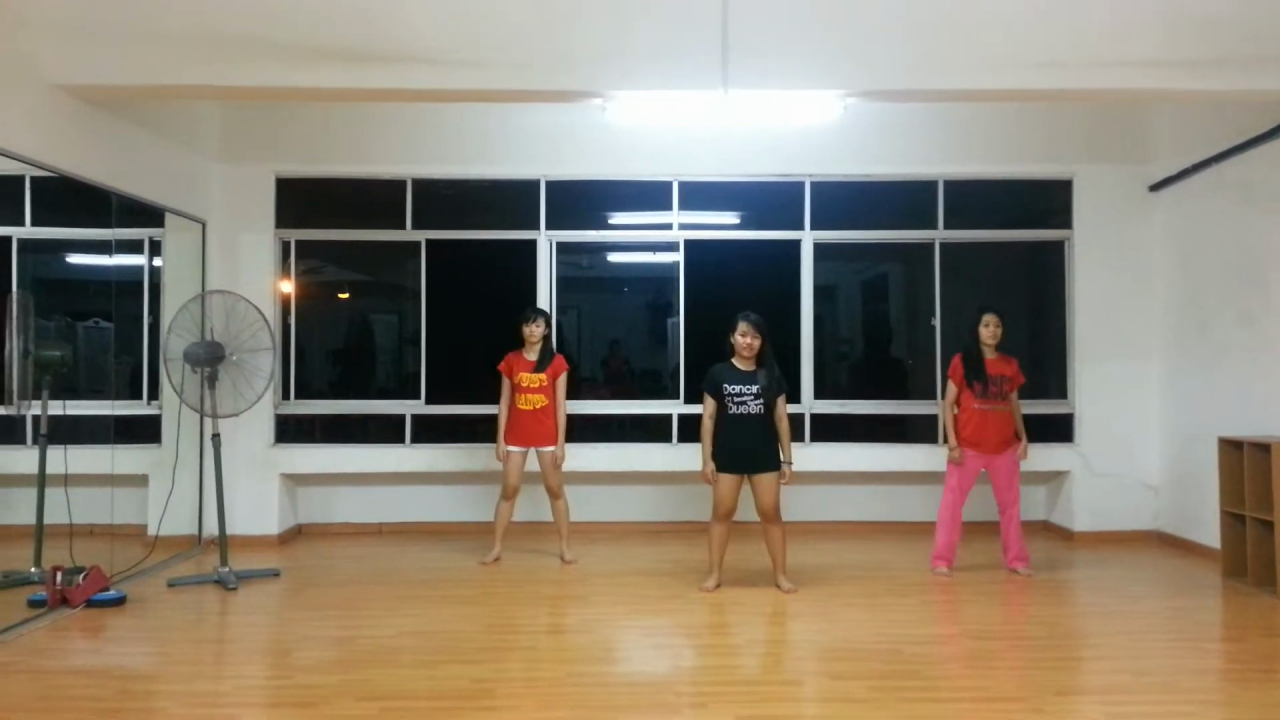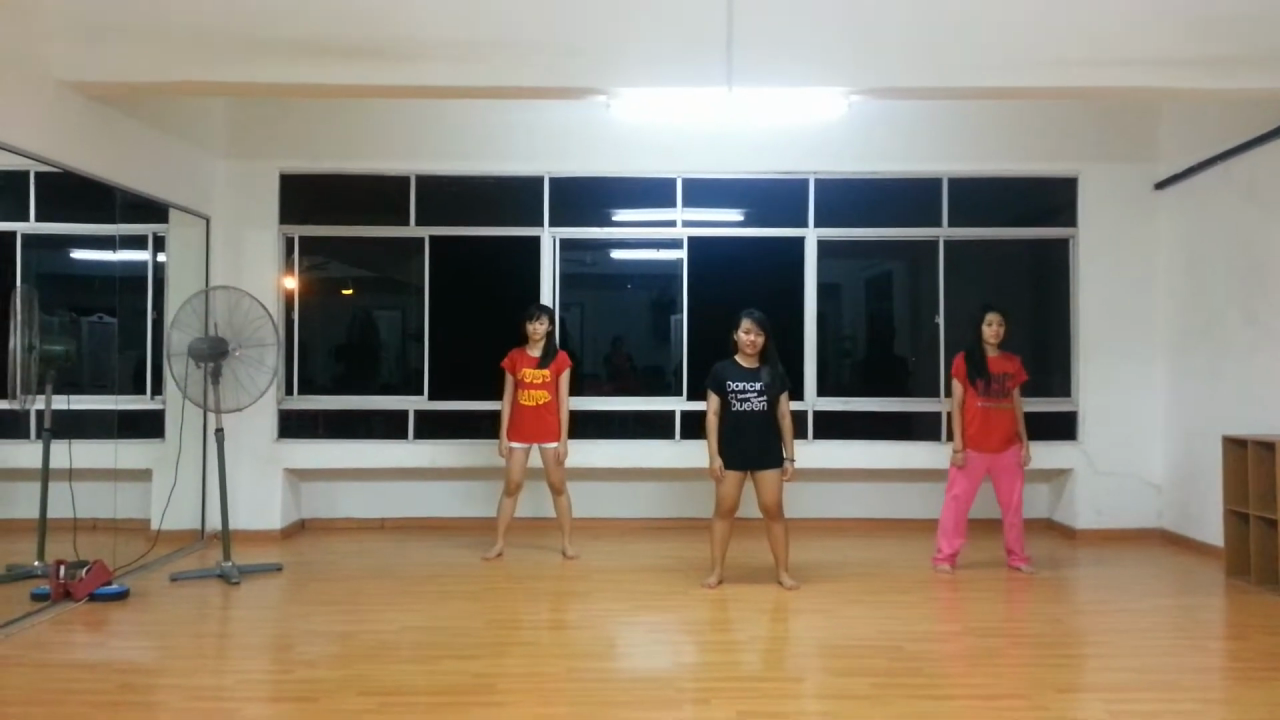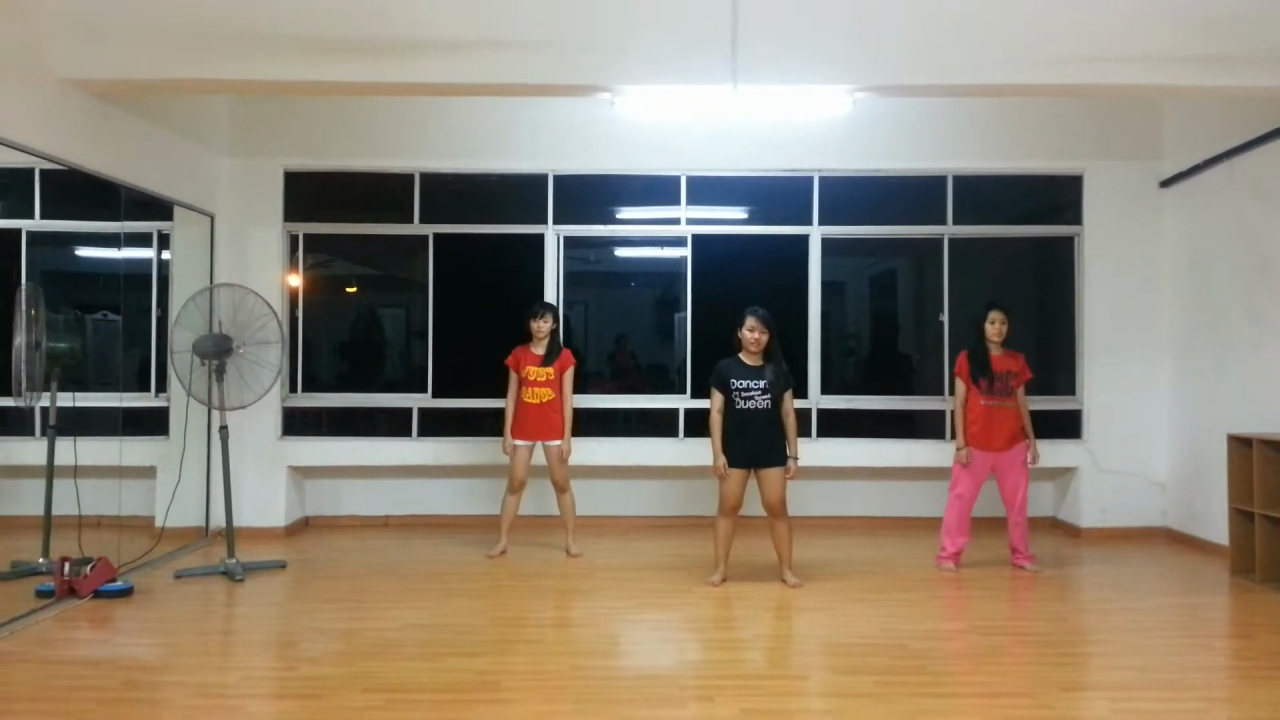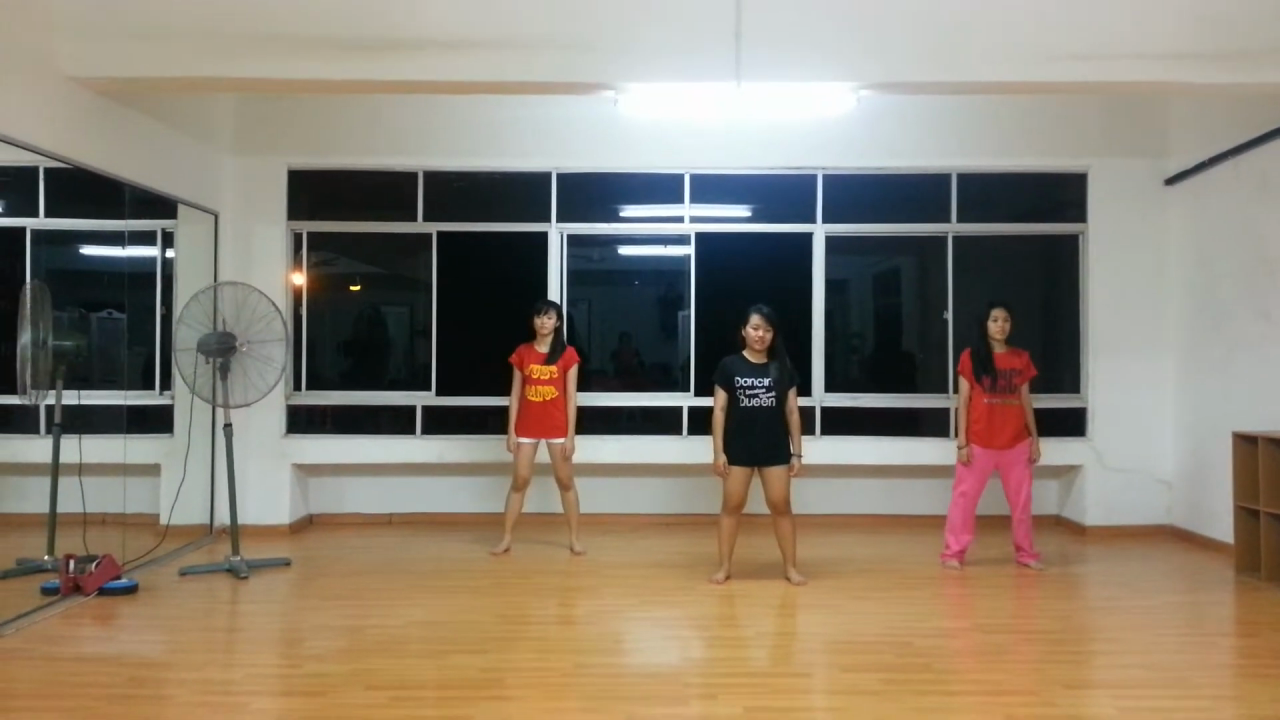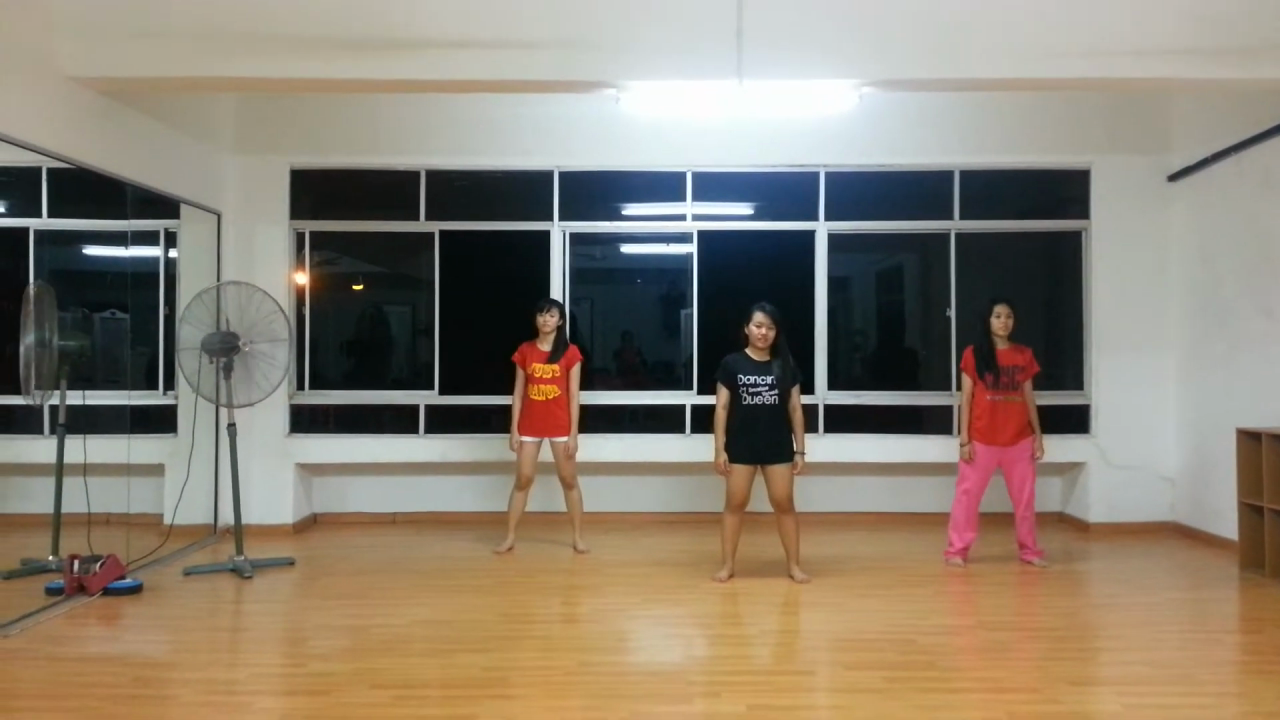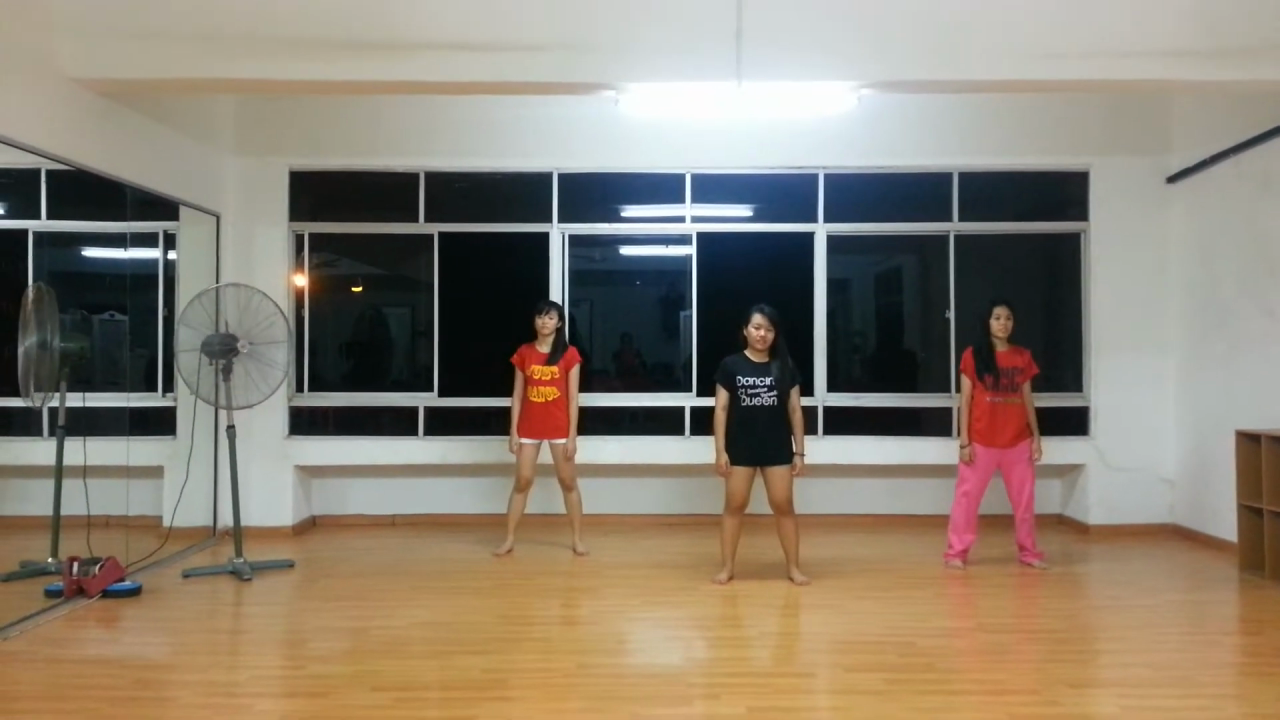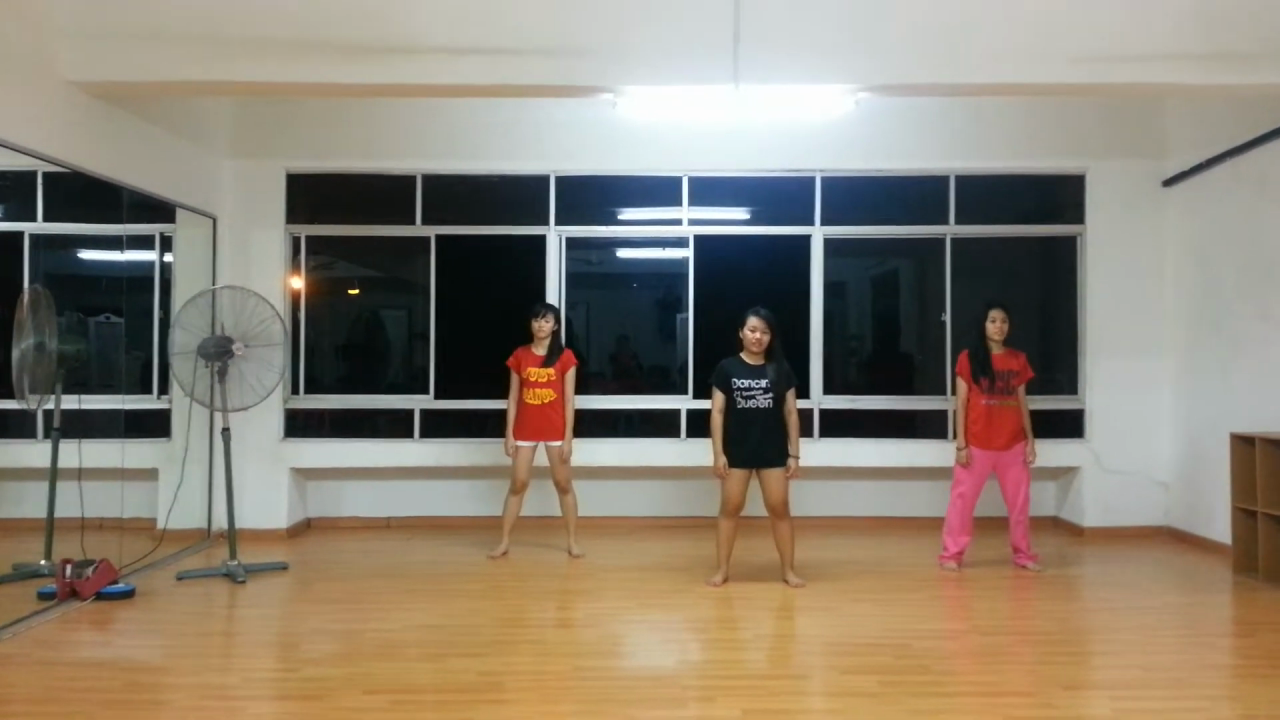
dt=0.2s
person 1, frame 1
left shoulder: (771, 375)
right shoulder: (718, 374)
left elbow: (781, 418)
right elbow: (708, 417)
left wrist: (787, 459)
right wrist: (707, 458)
left hip: (765, 456)
right hip: (727, 457)
left knee: (771, 513)
right knee: (722, 513)
left ankle: (780, 575)
right ankle: (714, 574)
person 1, frame 2
left shoulder: (775, 372)
right shoulder: (721, 371)
left elbow: (784, 415)
right elbow: (713, 414)
left wrist: (789, 456)
right wrist: (714, 455)
left hip: (768, 453)
right hip: (731, 453)
left knee: (773, 510)
right knee: (724, 509)
left ankle: (783, 571)
right ankle: (716, 570)
person 1, frame 3
left shoulder: (778, 370)
right shoulder: (725, 369)
left elbow: (788, 413)
right elbow: (717, 412)
left wrist: (793, 455)
right wrist: (718, 452)
left hip: (771, 451)
right hip: (735, 451)
left knee: (777, 508)
right knee: (728, 507)
left ankle: (786, 570)
right ankle: (720, 568)
person 1, frame 4
left shoulder: (782, 368)
right shoulder: (729, 366)
left elbow: (792, 411)
right elbow: (720, 410)
left wrist: (797, 452)
right wrist: (718, 451)
left hip: (775, 449)
right hip: (738, 449)
left knee: (781, 506)
right knee: (732, 505)
left ankle: (790, 567)
right ankle: (724, 566)
person 1, frame 5
left shoulder: (785, 365)
right shoulder: (732, 364)
left elbow: (795, 409)
right elbow: (722, 407)
left wrist: (800, 450)
right wrist: (719, 448)
left hip: (778, 447)
right hip: (741, 447)
left knee: (784, 504)
right knee: (735, 503)
left ankle: (794, 565)
right ankle: (727, 564)
person 1, frame 6
left shoulder: (785, 366)
right shoulder: (731, 365)
left elbow: (795, 410)
right elbow: (721, 409)
left wrist: (799, 451)
right wrist: (720, 450)
left hip: (778, 449)
right hip: (740, 449)
left knee: (784, 506)
right knee: (735, 506)
left ankle: (793, 567)
right ankle: (727, 567)
person 1, frame 7
left shoulder: (781, 369)
right shoulder: (727, 368)
left elbow: (791, 412)
right elbow: (718, 411)
left wrist: (794, 454)
right wrist: (718, 452)
left hip: (773, 451)
right hip: (737, 451)
left knee: (779, 508)
right knee: (730, 508)
left ankle: (788, 570)
right ankle: (722, 569)
person 2, frame 1
left shoulder: (1010, 365)
right shoulder: (961, 362)
left elbow: (1014, 406)
right elbow: (948, 404)
left wrist: (1023, 439)
right wrist: (952, 442)
left hip: (1004, 448)
right hip: (968, 447)
left knee: (1010, 504)
right knee: (952, 502)
left ankle: (1016, 558)
right ankle: (942, 559)
person 2, frame 2
left shoulder: (1013, 363)
right shoulder: (964, 360)
left elbow: (1017, 405)
right elbow: (957, 405)
left wrist: (1025, 443)
right wrist: (958, 445)
left hip: (1008, 447)
right hip: (973, 447)
left knee: (1013, 504)
right knee: (957, 502)
left ankle: (1017, 556)
right ankle: (945, 557)
person 2, frame 3
left shoulder: (1017, 361)
right shoulder: (967, 359)
left elbow: (1022, 404)
right elbow: (960, 403)
left wrist: (1032, 441)
right wrist: (960, 443)
left hip: (1012, 446)
right hip: (976, 445)
left knee: (1017, 502)
right knee: (961, 500)
left ankle: (1021, 555)
right ankle: (948, 555)
person 2, frame 4
left shoulder: (1021, 358)
right shoulder: (971, 357)
left elbow: (1026, 401)
right elbow: (963, 401)
left wrist: (1035, 439)
right wrist: (962, 442)
left hip: (1016, 443)
right hip: (979, 443)
left knee: (1021, 500)
right knee: (965, 498)
left ankle: (1026, 552)
right ankle: (953, 552)
person 2, frame 5
left shoulder: (1024, 355)
right shoulder: (973, 354)
left elbow: (1029, 398)
right elbow: (966, 398)
left wrist: (1038, 436)
right wrist: (964, 439)
left hip: (1019, 440)
right hip: (982, 440)
left knee: (1025, 497)
right knee: (967, 495)
left ankle: (1029, 550)
right ankle: (956, 550)
person 2, frame 6
left shoulder: (1023, 357)
right shoulder: (973, 355)
left elbow: (1027, 400)
right elbow: (965, 400)
left wrist: (1036, 437)
right wrist: (964, 441)
left hip: (1018, 442)
right hip: (981, 442)
left knee: (1024, 499)
right knee: (967, 497)
left ankle: (1029, 551)
right ankle: (956, 552)
person 2, frame 7
left shoulder: (1018, 360)
right shoulder: (969, 358)
left elbow: (1022, 403)
right elbow: (961, 403)
left wrist: (1030, 440)
right wrist: (961, 443)
left hip: (1013, 444)
right hip: (977, 444)
left knee: (1019, 501)
right knee: (963, 499)
left ankle: (1023, 554)
right ankle: (951, 554)
person 3, frame 1
left shoulder: (556, 362)
right shoulder: (511, 360)
left elbow: (560, 404)
right elbow: (504, 402)
left wrist: (560, 443)
right wrist: (500, 439)
left hip: (546, 436)
right hip: (516, 436)
left knee: (555, 490)
right knee: (509, 490)
left ankle: (564, 547)
right ankle: (497, 547)
person 3, frame 2
left shoulder: (560, 358)
right shoulder: (514, 357)
left elbow: (563, 401)
right elbow: (507, 398)
left wrist: (563, 439)
right wrist: (503, 435)
left hip: (549, 432)
right hip: (519, 432)
left knee: (558, 486)
right knee: (512, 486)
left ankle: (567, 543)
right ankle: (499, 543)
person 3, frame 3
left shoulder: (564, 356)
right shoulder: (518, 354)
left elbow: (567, 399)
right elbow: (511, 396)
left wrist: (567, 437)
right wrist: (507, 433)
left hip: (553, 430)
right hip: (523, 429)
left knee: (562, 484)
right knee: (515, 483)
left ankle: (570, 541)
right ankle: (503, 540)
person 3, frame 4
left shoulder: (567, 354)
right shoulder: (522, 352)
left elbow: (571, 397)
right elbow: (515, 394)
left wrist: (571, 435)
right wrist: (511, 431)
left hip: (557, 428)
right hip: (527, 427)
left knee: (565, 482)
right knee: (519, 481)
left ankle: (574, 539)
right ankle: (506, 538)
person 3, frame 5
left shoulder: (570, 353)
right shoulder: (525, 351)
left elbow: (574, 395)
right elbow: (518, 393)
left wrist: (573, 433)
right wrist: (514, 429)
left hip: (560, 426)
right hip: (530, 426)
left knee: (569, 480)
right knee: (523, 480)
left ankle: (577, 537)
right ankle: (510, 537)
person 3, frame 6
left shoulder: (569, 354)
right shoulder: (523, 353)
left elbow: (573, 397)
right elbow: (517, 395)
left wrist: (572, 435)
right wrist: (513, 431)
left hip: (559, 428)
right hip: (529, 428)
left knee: (568, 482)
right knee: (522, 482)
left ankle: (577, 539)
right ankle: (509, 539)
person 3, frame 7
left shoulder: (565, 357)
right shoulder: (520, 355)
left elbow: (569, 400)
right elbow: (513, 398)
left wrist: (568, 437)
right wrist: (509, 434)
left hip: (555, 431)
right hip: (525, 430)
left knee: (564, 485)
right knee: (518, 484)
left ankle: (572, 541)
right ankle: (504, 541)
